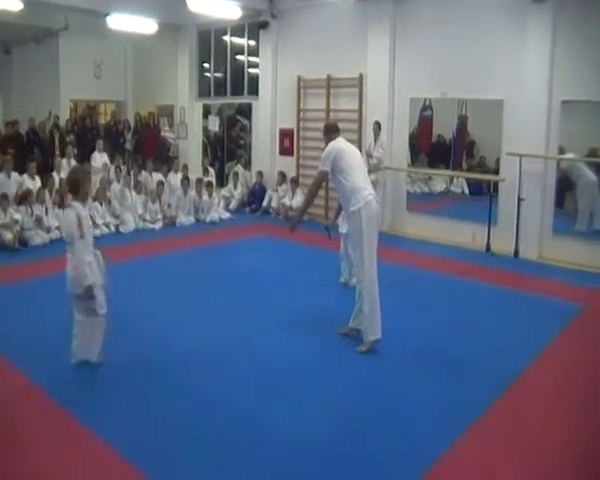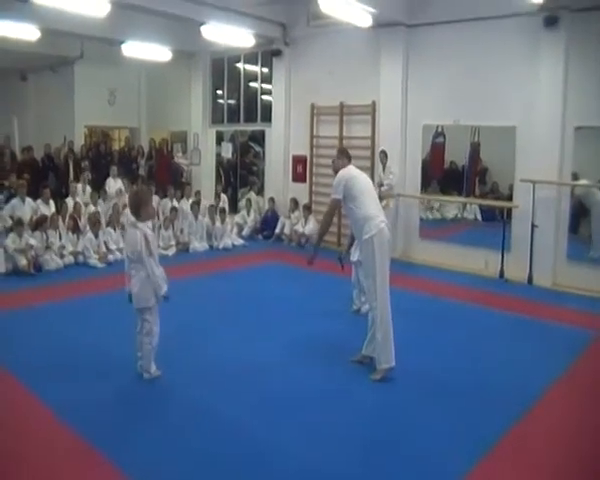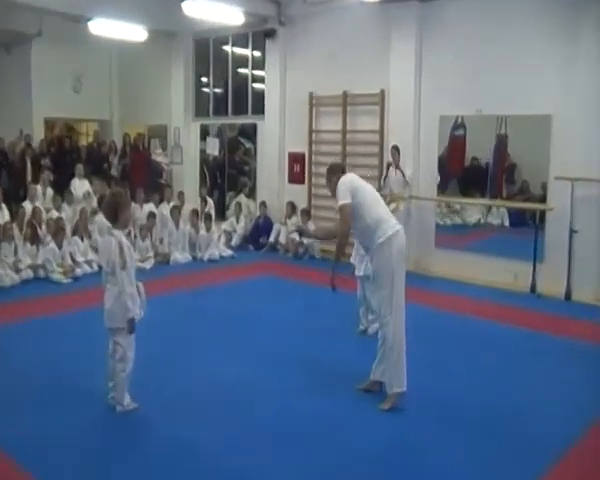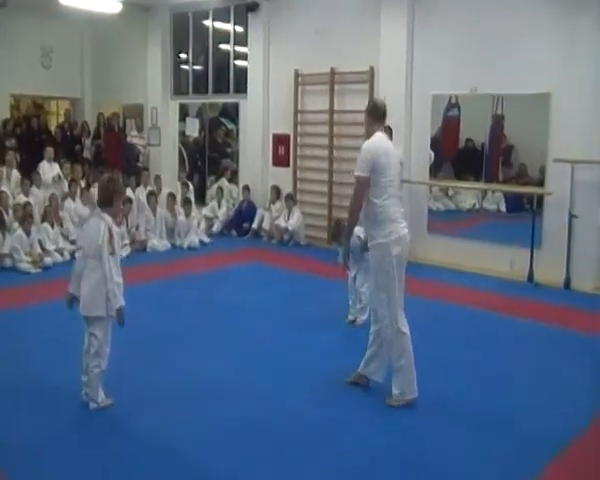
dt=0.7s
person 1, frame 1
left shoulder: (332, 148)
right shoulder: (349, 147)
left elbow: (316, 185)
left wrist: (299, 214)
left hip: (361, 209)
right hip: (364, 207)
left knee: (366, 270)
right knee: (360, 269)
left ankle: (371, 333)
right ankle: (357, 324)
person 1, frame 2
left shoulder: (343, 176)
right shoulder: (359, 175)
left elbow: (329, 215)
left wrist: (316, 247)
left hip: (373, 237)
right hip: (375, 234)
left knee: (378, 298)
right knee: (373, 297)
left ankle: (384, 361)
right ankle: (370, 351)
person 1, frame 3
left shoulder: (343, 183)
right shoulder: (353, 182)
left elbow: (344, 228)
right elbow: (341, 227)
left wrist: (335, 264)
right wrist: (310, 233)
left hip: (387, 243)
right hip: (386, 243)
left knee: (391, 316)
right knee: (383, 314)
left ankle: (394, 386)
right ankle: (379, 376)
person 1, frame 4
left shoulder: (370, 147)
right shoulder: (389, 147)
left elbow: (358, 200)
left wrist: (346, 241)
right wrist: (368, 238)
left hip: (386, 239)
right hip: (389, 235)
left knee: (392, 315)
right knee: (380, 312)
person 2, frame 1
left shoulder: (69, 211)
right shoulder: (80, 214)
right elbow: (83, 251)
right wrist: (90, 280)
left hip: (74, 269)
right hip: (84, 272)
left knee: (81, 314)
right knee: (99, 311)
left ankle: (80, 354)
right ankle: (92, 353)
person 2, frame 2
left shoulder: (129, 232)
right shoulder: (145, 234)
left elbow: (127, 263)
right elbow: (152, 266)
left wrist: (129, 287)
right wrist: (163, 289)
left hip: (136, 286)
right hip: (148, 287)
left knee: (143, 327)
right knee: (151, 329)
left ankle: (143, 364)
right ankle: (148, 369)
person 2, frame 3
left shoulder: (107, 240)
right shoulder: (121, 243)
right elbow: (126, 282)
right wrist: (131, 313)
left hip: (112, 304)
right hip: (122, 306)
left knee: (115, 352)
right knee: (124, 354)
left ankle: (114, 395)
right ankle: (121, 400)
person 2, frame 4
left shoulder: (91, 222)
right shoulder: (109, 228)
left elbow: (81, 260)
right elbow: (111, 270)
left wrist: (73, 288)
right wrist: (118, 304)
left hip: (88, 293)
right hip: (101, 296)
left knee: (91, 345)
right knee: (99, 348)
left ankle: (88, 390)
right ankle: (95, 397)
